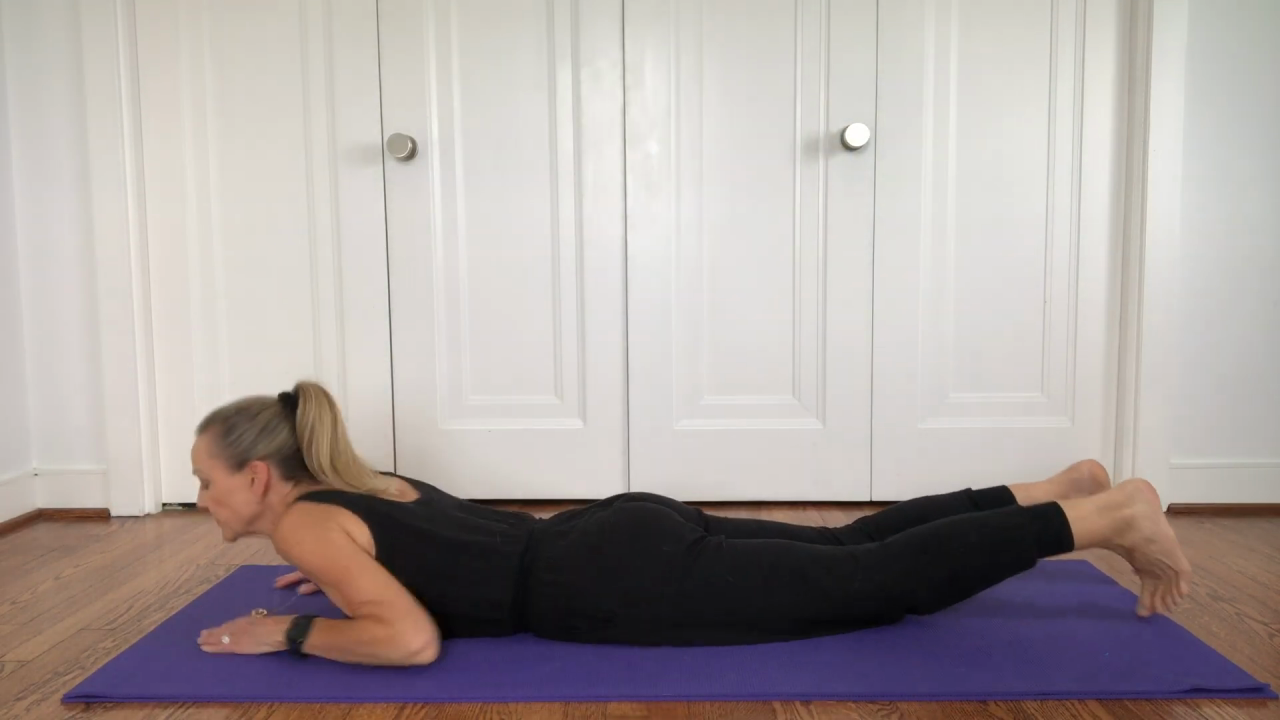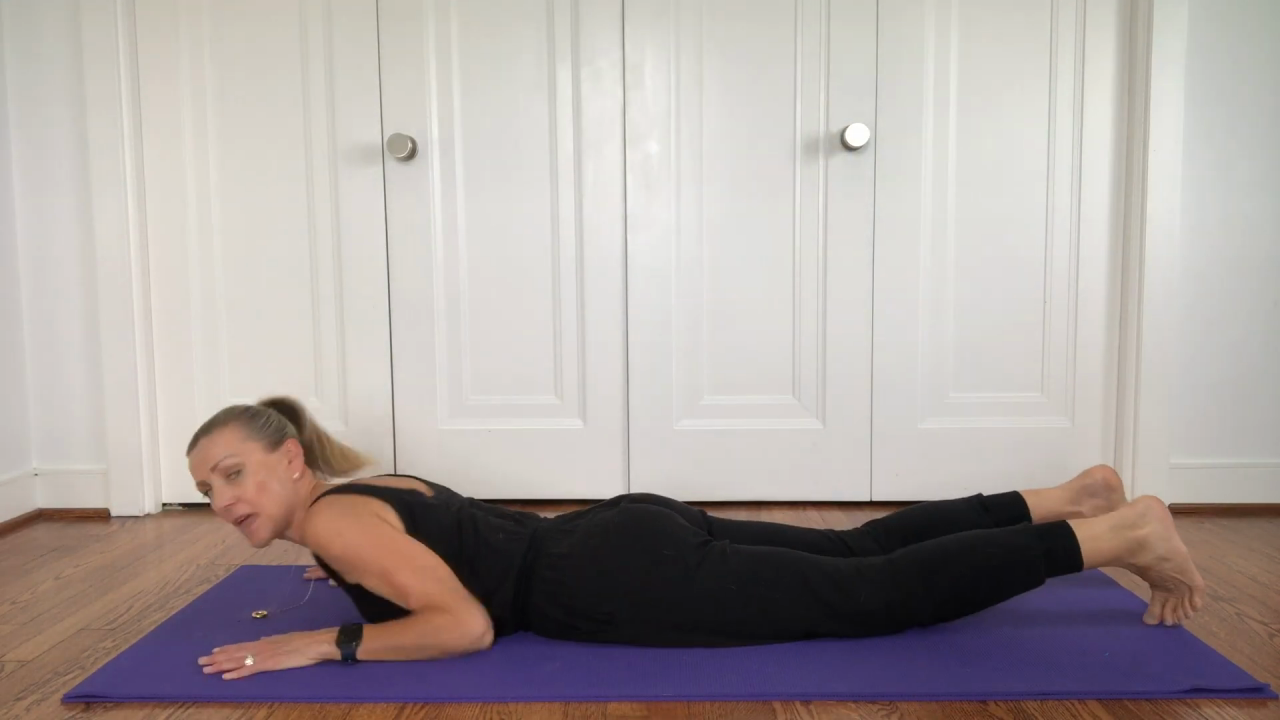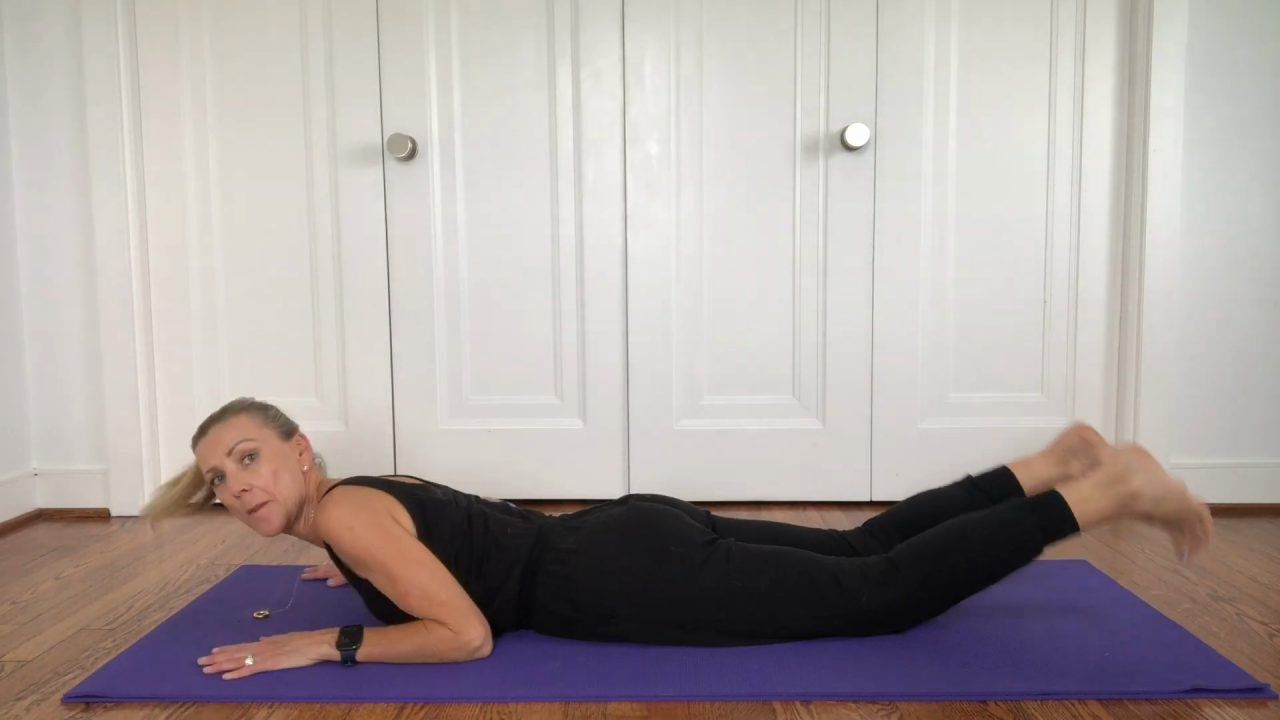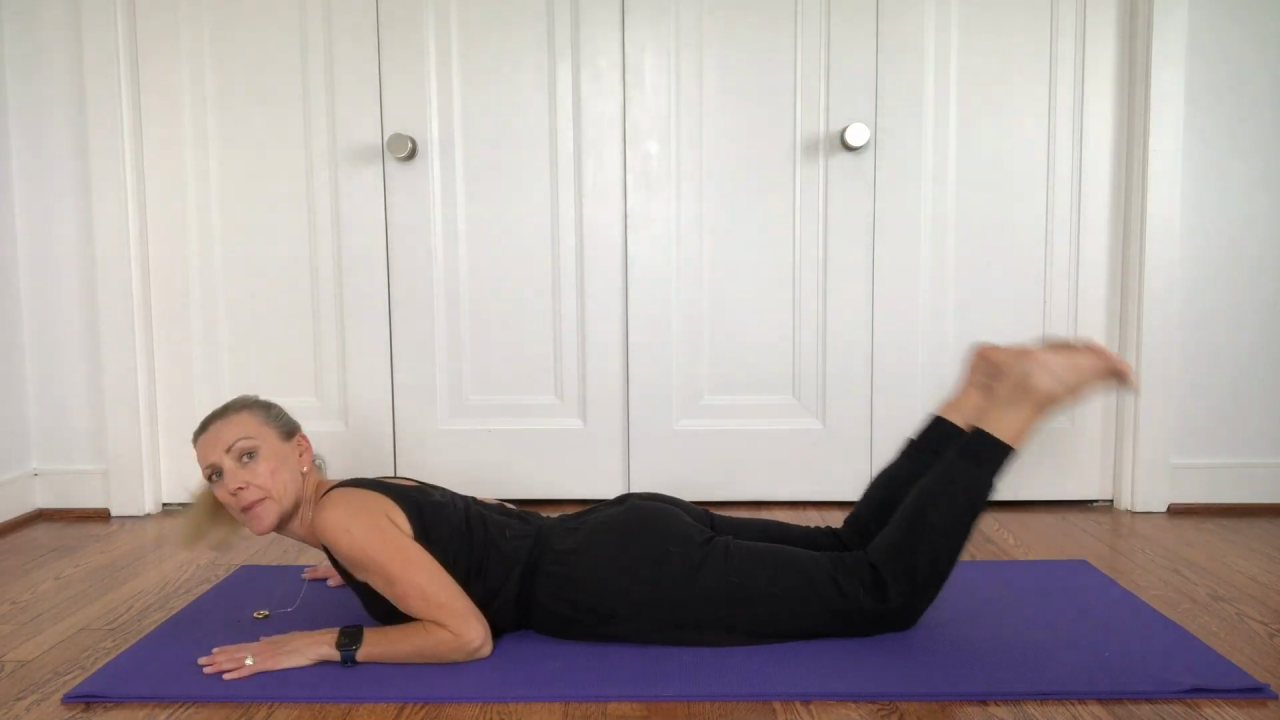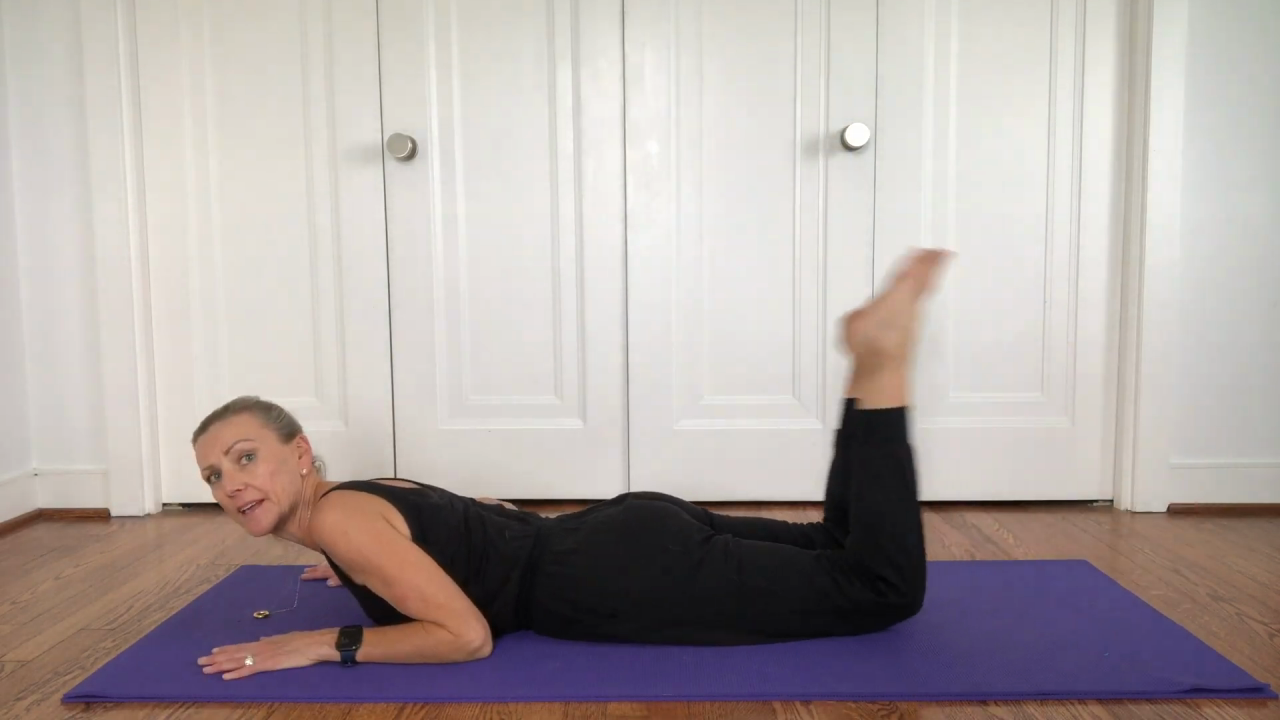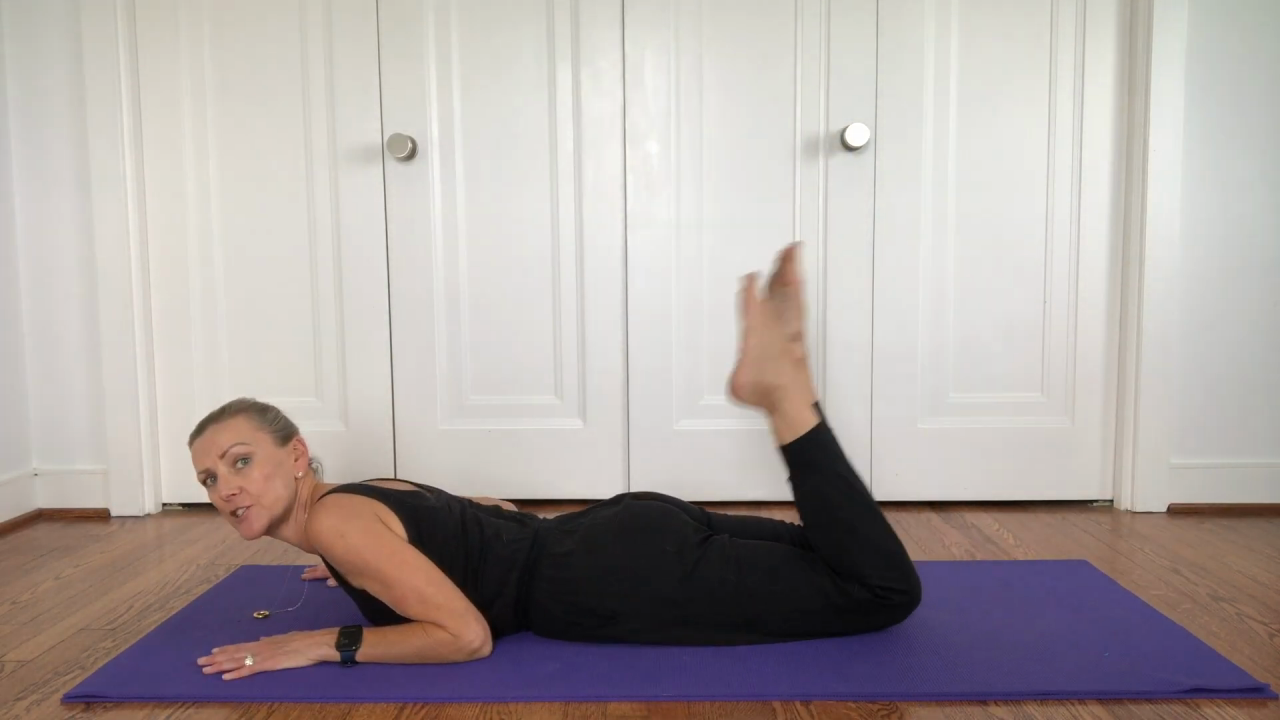
dt=0.2s
person 1, frame 1
left shoulder: (302, 526)
right shoulder: (361, 489)
left elbow: (416, 637)
left wrist: (289, 630)
left hip: (619, 588)
right hip: (625, 536)
left knee: (875, 583)
right knee: (857, 549)
left ankle: (1103, 516)
right ankle: (1054, 492)
person 1, frame 2
left shoulder: (333, 518)
right shoulder: (371, 494)
left elbow: (469, 626)
left wrist: (329, 641)
left hip: (626, 586)
right hip: (632, 543)
left knee: (882, 593)
right knee: (862, 552)
left ankle: (1116, 535)
right ankle: (1065, 500)
person 1, frame 3
left shoulder: (342, 512)
right shoulder: (371, 502)
left elbow: (467, 635)
left wrist: (328, 643)
right wrist: (385, 575)
left hip: (630, 583)
right hip: (636, 543)
left knee: (887, 592)
right knee: (867, 551)
left ankle: (1103, 487)
right ankle: (1049, 471)
person 1, frame 4
left shoulder: (347, 517)
right shoulder: (376, 499)
left elbow: (469, 636)
left wrist: (325, 642)
left hip: (634, 590)
right hip: (633, 544)
left knee: (884, 593)
right knee: (860, 548)
left ankle: (1008, 399)
right ankle: (983, 391)
person 1, frame 5
left shoulder: (339, 519)
right shoulder: (369, 496)
left elbow: (469, 635)
left wrist: (321, 642)
left hip: (627, 585)
right hip: (629, 536)
left knee: (889, 591)
right knee: (864, 561)
left ankle: (882, 362)
right ankle: (875, 353)
person 1, frame 6
left shoulder: (334, 523)
right shoulder: (363, 496)
left elbow: (467, 636)
left wrist: (322, 643)
left hip: (624, 584)
right hip: (625, 538)
left knee: (887, 590)
left ankle: (781, 384)
